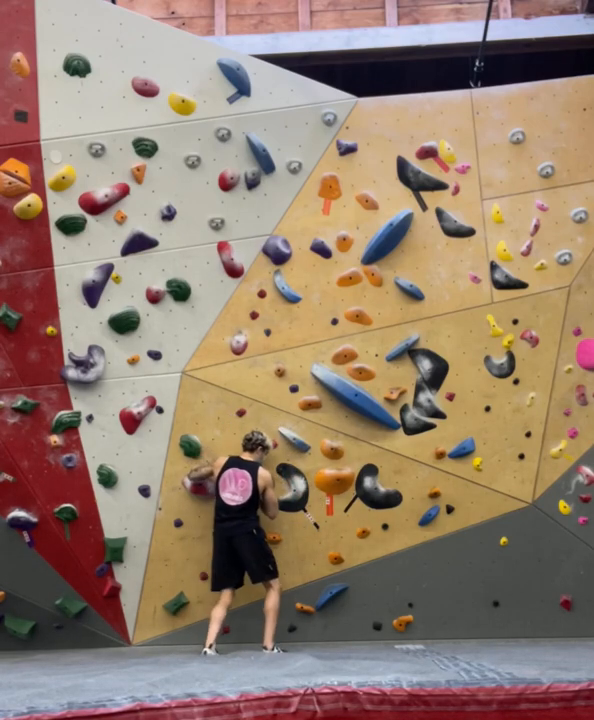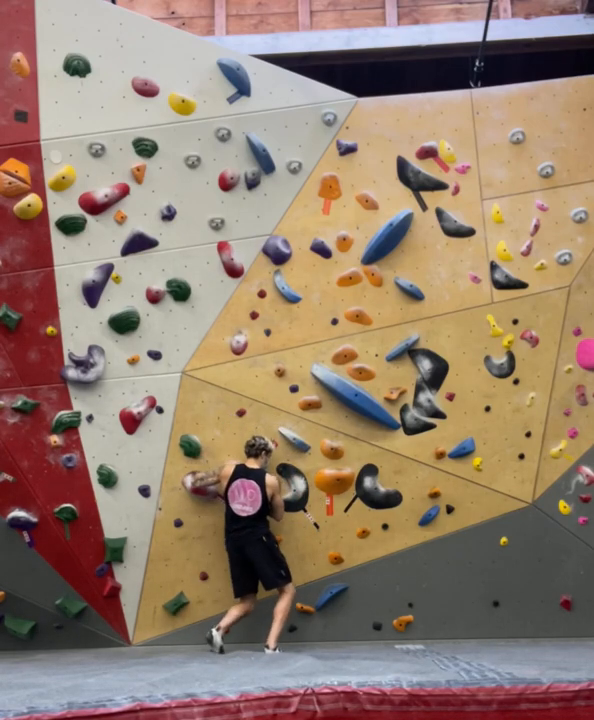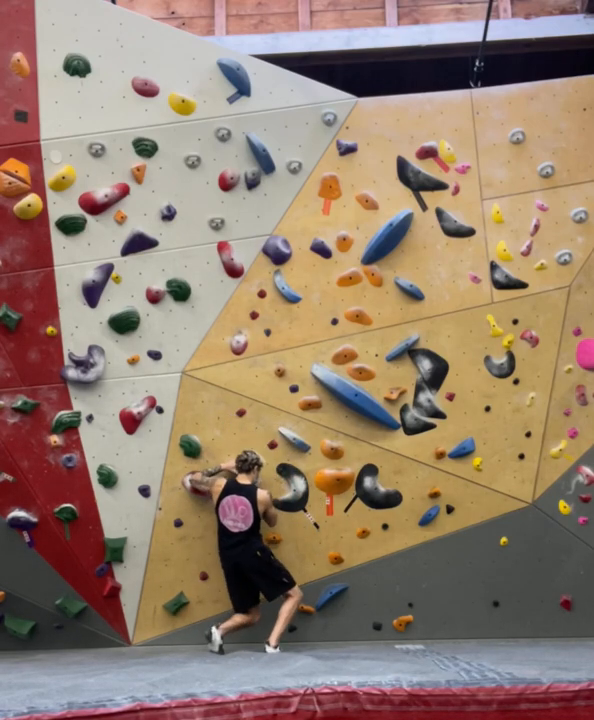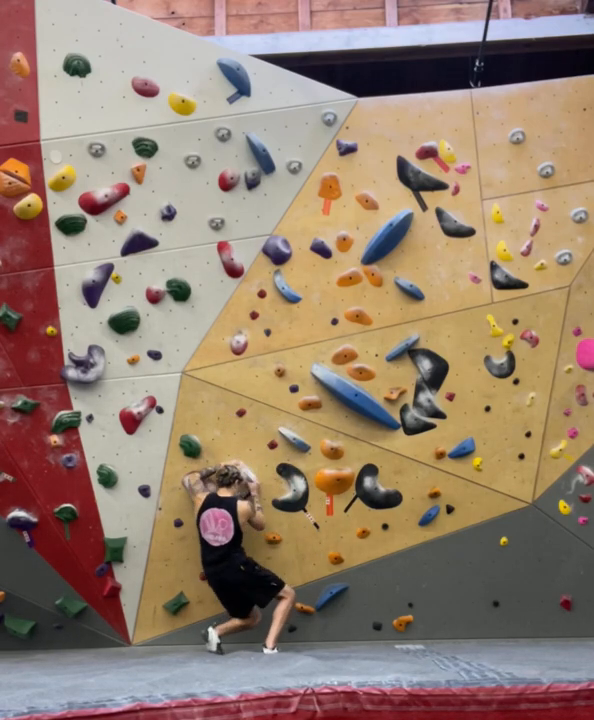
dt=0.3s
person 1, frame 1
left shoulder: (221, 463)
right shoulder: (263, 475)
right elbow: (272, 513)
left hip: (222, 534)
right hip: (248, 533)
left knee: (225, 597)
right knee: (273, 586)
left ankle: (209, 646)
right ankle: (269, 646)
person 1, frame 2
left shoulder: (227, 471)
right shoulder: (270, 481)
left elbow: (196, 482)
right elbow: (278, 515)
left hip: (234, 542)
right hip: (258, 540)
left knee: (246, 602)
right knee: (287, 591)
left ankle: (218, 630)
right ankle: (271, 645)
person 1, frame 3
left shoulder: (218, 485)
right shoulder: (262, 495)
left elbow: (193, 479)
right elbow: (272, 522)
left wrist: (221, 468)
left hip: (228, 557)
right hip: (253, 554)
left knee: (251, 615)
right knee: (294, 595)
left ankle: (218, 631)
right ankle: (272, 644)
person 1, frame 4
left shoulder: (201, 499)
right shoulder: (243, 506)
left elbow: (192, 478)
right elbow: (260, 524)
left wrist: (220, 467)
right wrist: (254, 494)
left hip: (213, 574)
right hip: (236, 568)
left knee: (251, 618)
right knee: (287, 594)
left ankle: (215, 632)
right ankle: (270, 646)
